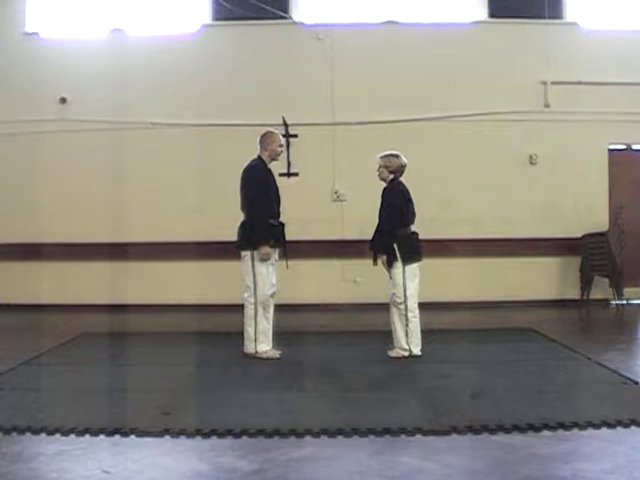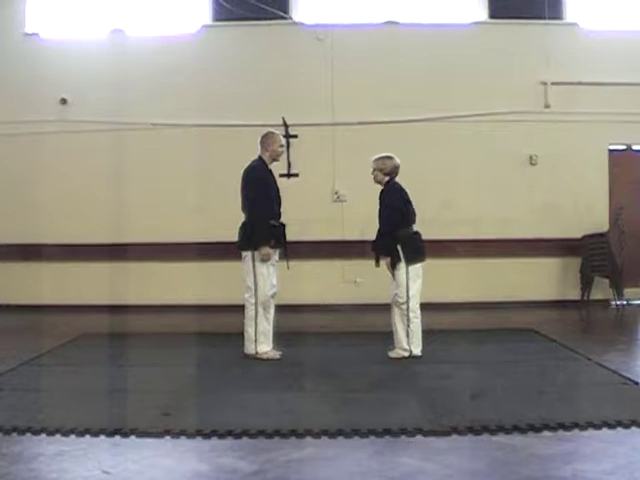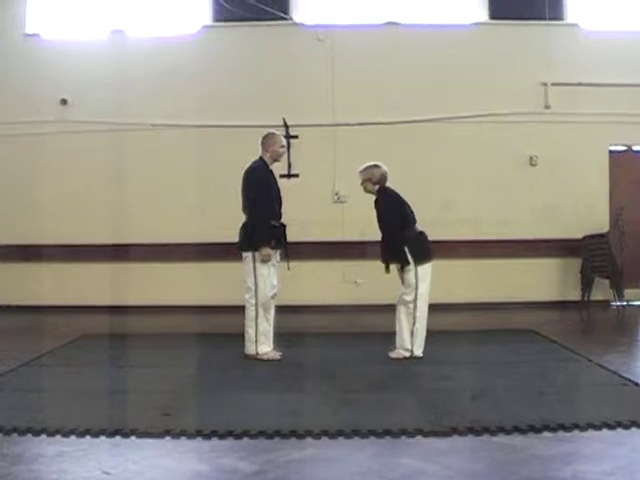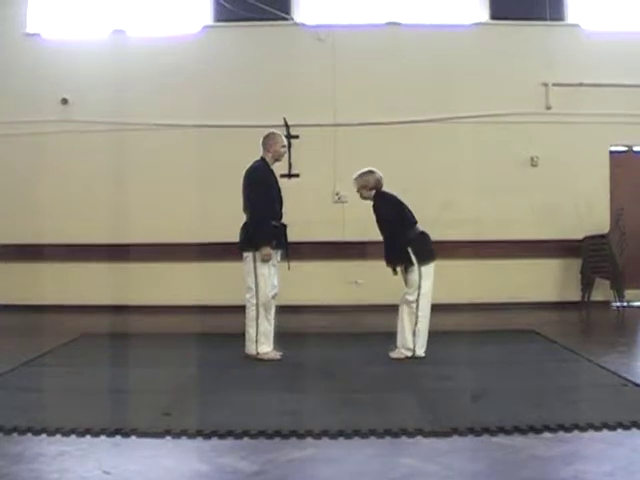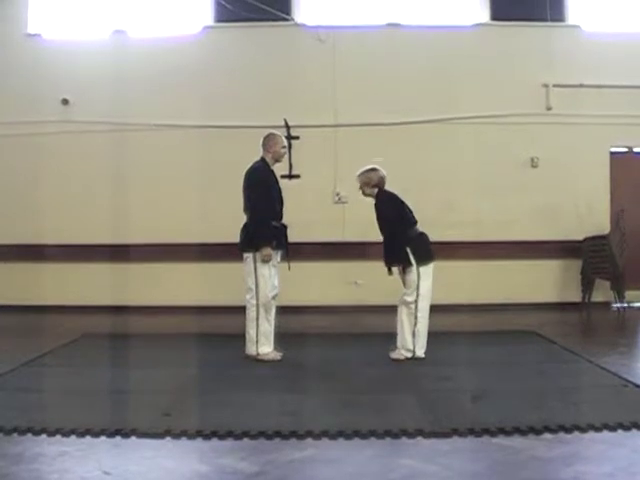
dt=0.2s
person 1, frame 1
left shoulder: (262, 170)
right shoulder: (255, 170)
right elbow: (254, 210)
right wrist: (262, 243)
left hip: (265, 241)
right hip: (257, 243)
left knee: (267, 292)
right knee: (258, 293)
left ankle: (262, 343)
right ankle: (256, 346)
person 1, frame 2
left shoulder: (263, 171)
right shoulder: (256, 171)
right elbow: (255, 211)
right wrist: (263, 244)
left hip: (266, 241)
right hip: (258, 243)
left knee: (267, 293)
right knee: (259, 294)
left ankle: (262, 343)
right ankle: (256, 347)
person 1, frame 3
left shoulder: (264, 172)
right shoulder: (257, 172)
right elbow: (255, 212)
right wrist: (263, 244)
left hip: (266, 241)
right hip: (258, 243)
left knee: (267, 293)
right knee: (259, 294)
left ankle: (263, 344)
right ankle: (256, 347)
person 1, frame 4
left shoulder: (265, 171)
right shoulder: (258, 171)
right elbow: (256, 211)
right wrist: (264, 244)
left hip: (267, 241)
right hip: (259, 243)
left knee: (268, 293)
right knee: (260, 295)
left ankle: (263, 344)
right ankle: (257, 347)
person 1, frame 5
left shoulder: (265, 172)
right shoulder: (258, 172)
right elbow: (256, 212)
right wrist: (264, 244)
left hip: (267, 242)
right hip: (259, 244)
left knee: (268, 294)
right knee: (260, 295)
left ankle: (263, 345)
right ankle: (257, 348)
person 2, frame 1
left shoulder: (393, 191)
right shoulder: (398, 189)
left elbow: (388, 224)
left wrist: (382, 250)
right wrist: (385, 250)
left hip: (402, 252)
right hip: (404, 250)
left knee: (404, 300)
right knee: (399, 299)
left ankle: (410, 347)
right ankle: (405, 345)
person 2, frame 2
left shoulder: (390, 192)
right shoulder: (395, 190)
left elbow: (389, 226)
left wrist: (385, 252)
right wrist: (388, 252)
left hip: (405, 253)
right hip: (407, 250)
left knee: (406, 300)
right knee: (401, 300)
left ankle: (410, 348)
right ankle: (406, 346)
person 2, frame 3
left shoulder: (385, 199)
right shoulder: (387, 196)
left elbow: (391, 231)
left wrist: (393, 259)
right wrist: (394, 258)
left hip: (414, 254)
right hip: (414, 252)
left knee: (413, 300)
right knee: (408, 299)
left ankle: (412, 348)
right ankle: (407, 346)
person 2, frame 4
left shoulder: (383, 203)
right shoulder: (384, 201)
left elbow: (394, 234)
left wrist: (397, 261)
right wrist: (398, 261)
left hip: (417, 255)
right hip: (417, 253)
left knee: (416, 301)
right knee: (410, 300)
left ankle: (413, 348)
right ankle: (408, 347)
person 2, frame 5
left shoulder: (385, 201)
right shoulder: (386, 199)
left elbow: (393, 234)
left wrist: (395, 262)
right wrist: (397, 261)
left hip: (416, 256)
right hip: (416, 253)
left knee: (415, 302)
right knee: (409, 301)
left ankle: (414, 349)
right ankle: (407, 347)
